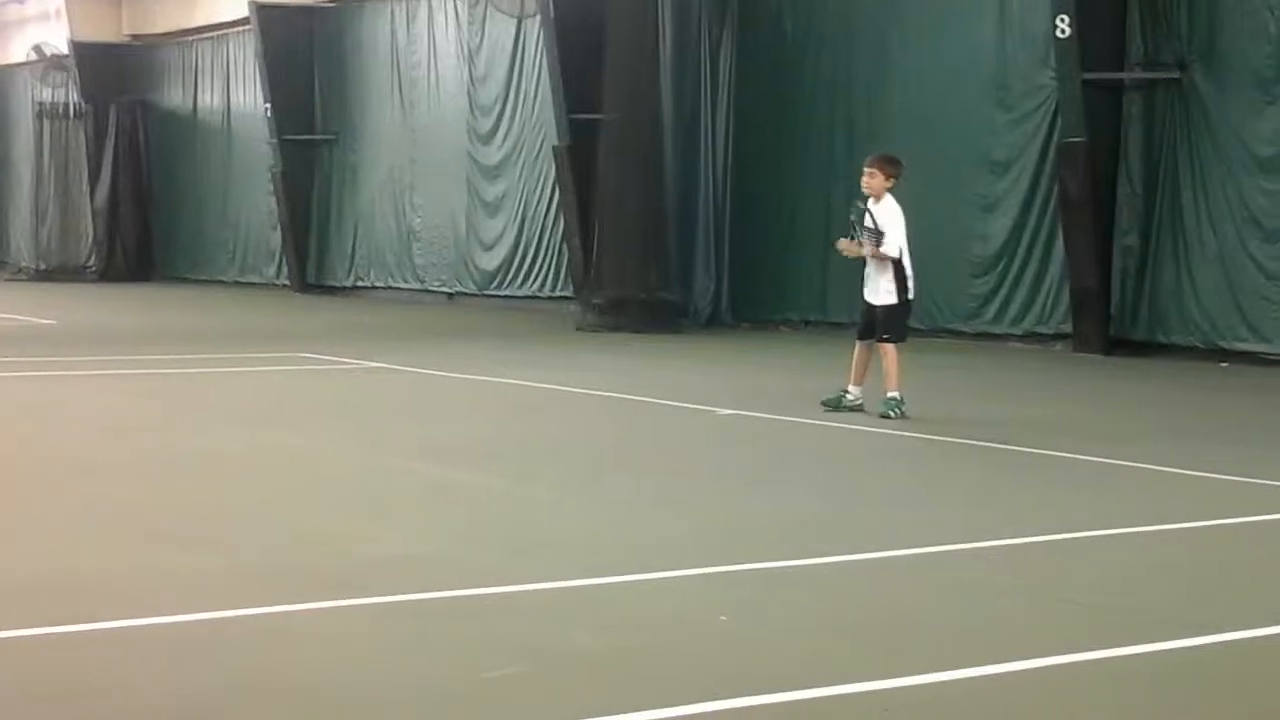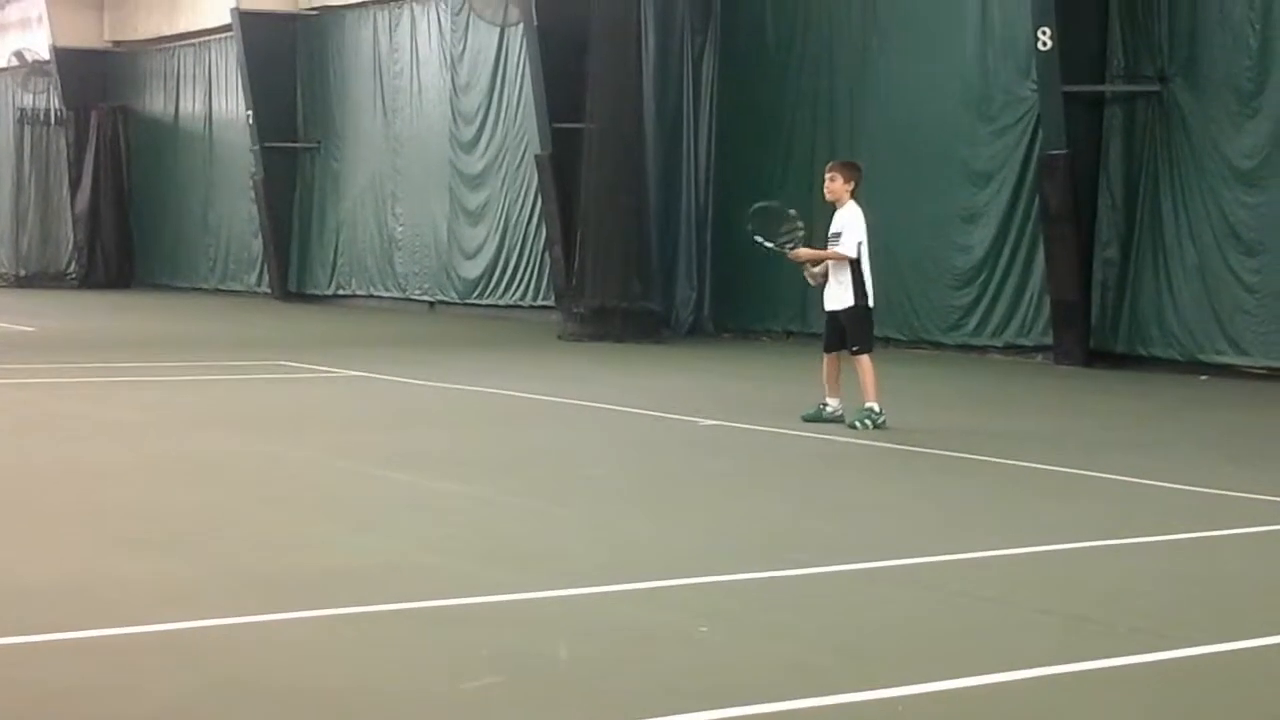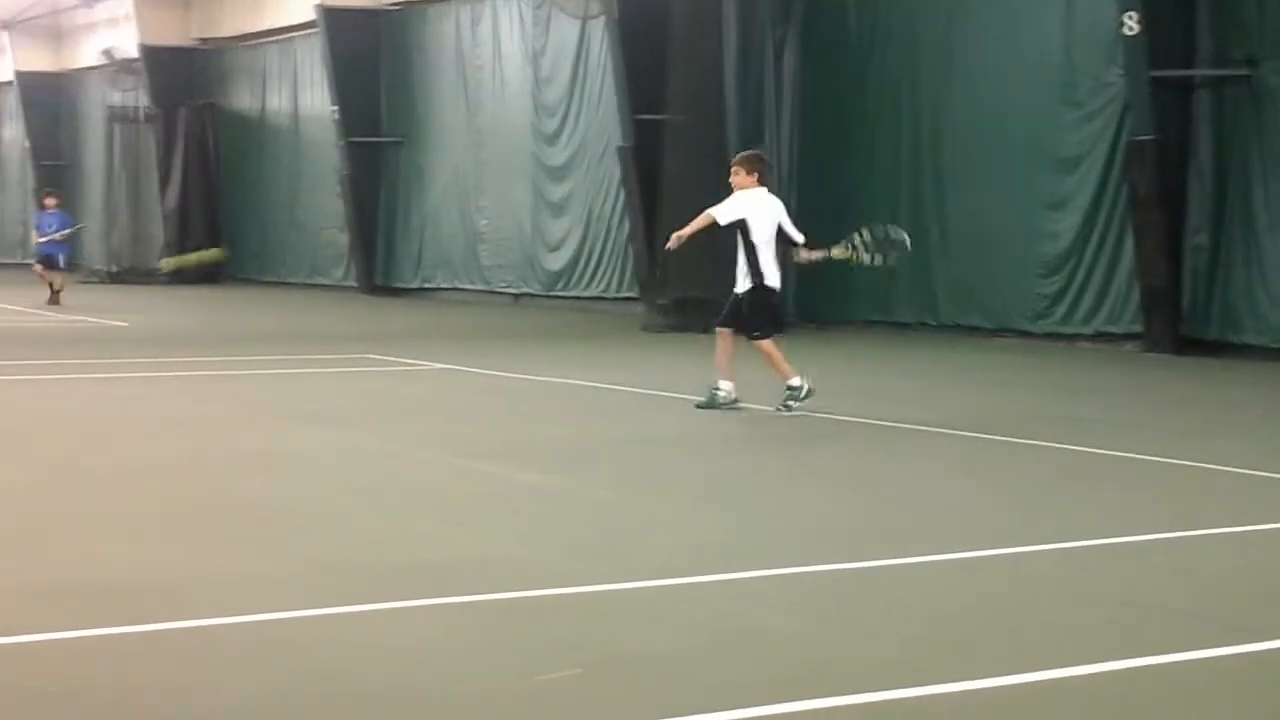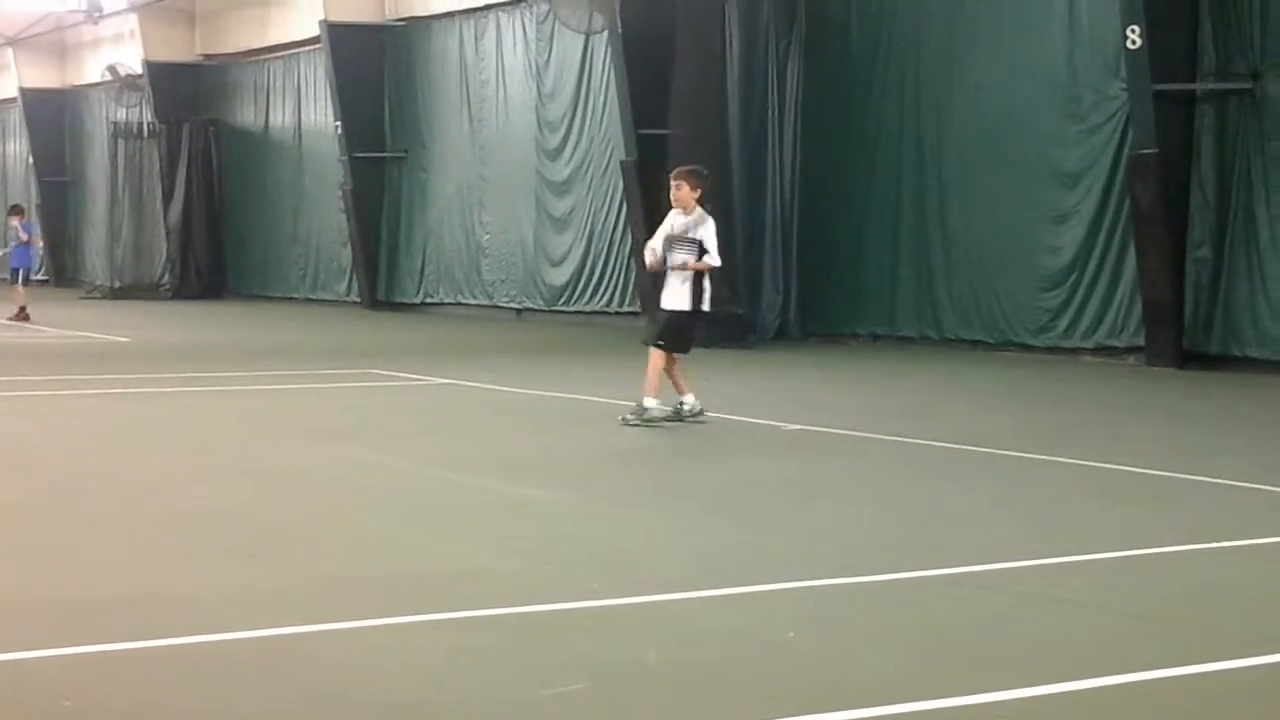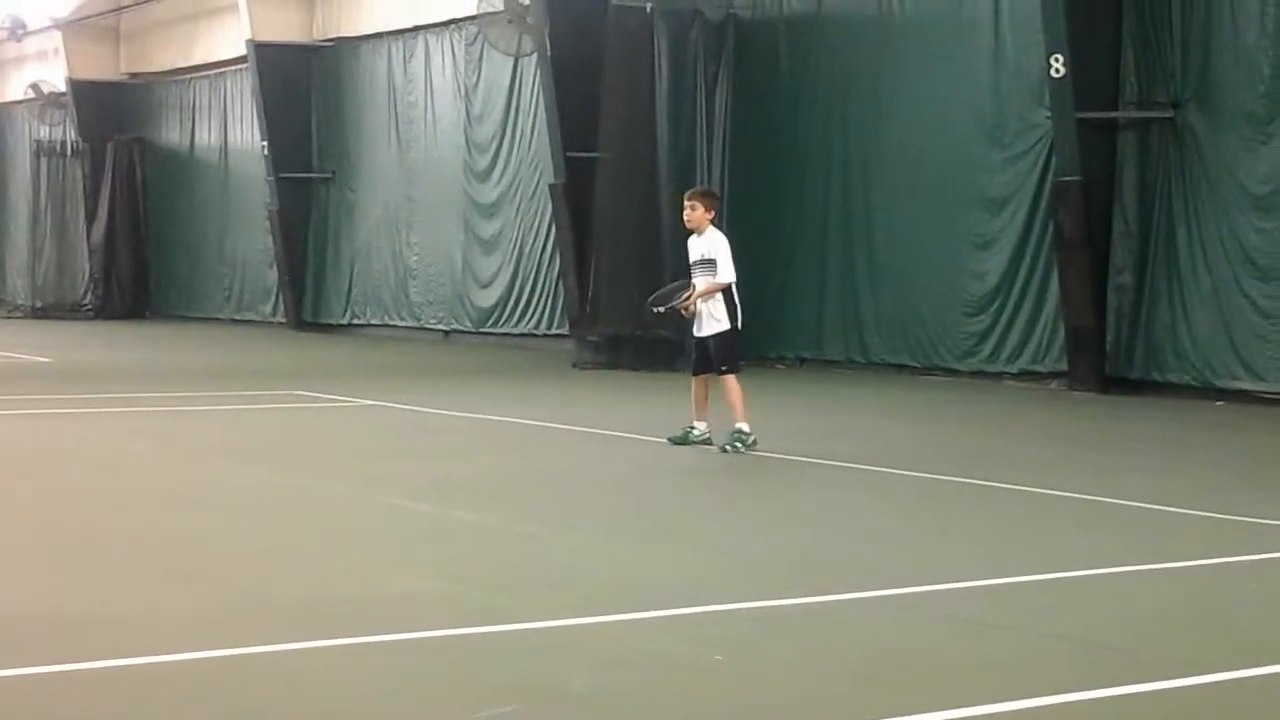
dt=1s
person 1, frame 1
left shoulder: (891, 211)
right shoulder: (870, 204)
left elbow: (891, 252)
left wrist: (860, 252)
right wrist: (852, 244)
left hip: (893, 290)
right hip: (873, 288)
left knee: (885, 342)
right knee: (863, 340)
left ankle: (894, 399)
right ankle: (853, 394)
person 1, frame 2
left shoulder: (852, 214)
right shoulder: (838, 214)
left elbow: (847, 253)
left wrist: (812, 254)
right wrist: (821, 269)
left hip: (855, 297)
right hip: (836, 297)
left knee: (859, 352)
right knee: (830, 351)
left ankle: (873, 410)
right ankle: (832, 405)
person 1, frame 3
left shoulder: (745, 199)
right shoulder: (774, 203)
left elbow: (713, 215)
right elbow: (796, 237)
left wrist: (684, 232)
right wrist: (800, 251)
left hip: (759, 282)
right hip: (749, 282)
left knee: (760, 337)
right knee: (724, 329)
left ankle: (797, 384)
right ankle: (724, 390)
person 1, frame 4
left shoulder: (705, 221)
right shoulder: (672, 217)
left elbow: (713, 260)
right elbow: (654, 246)
left wrist: (690, 265)
right wrist: (652, 257)
left hip: (688, 300)
right hip: (671, 298)
left knee: (659, 348)
right knee: (666, 354)
left ankle: (650, 405)
right ankle: (689, 403)
person 1, frame 5
left shoulder: (717, 239)
right shoulder: (692, 241)
left elbow: (725, 279)
left wrist: (697, 294)
right wrist: (691, 304)
left hip: (723, 319)
right hip: (703, 321)
left knee: (726, 373)
right knee: (699, 374)
left ankle: (743, 431)
right ankle: (699, 428)
